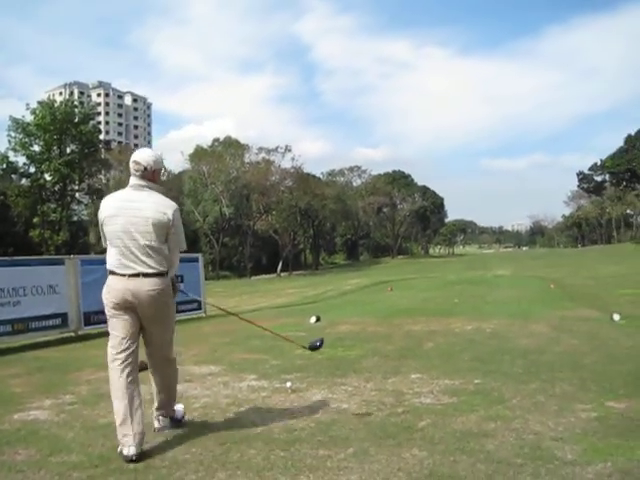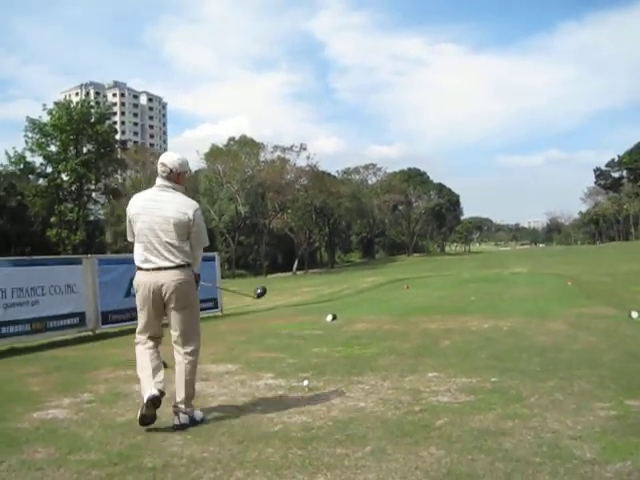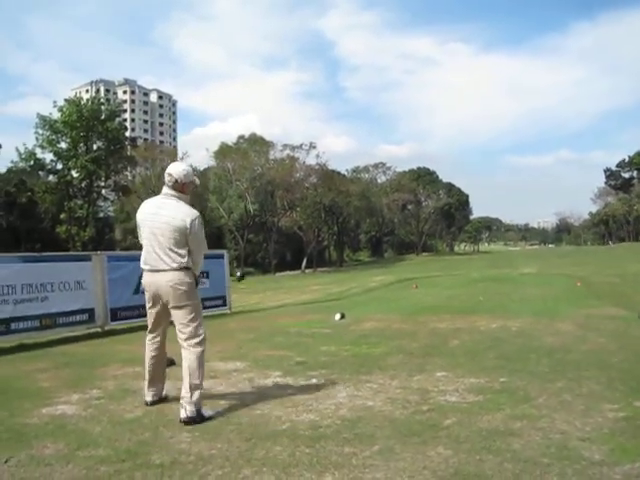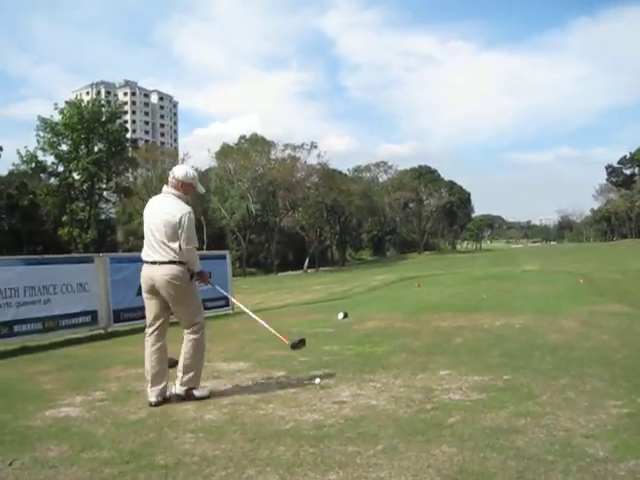
dt=0.3s
person 1, frame 1
left shoulder: (107, 204)
right shoulder: (167, 207)
left elbow: (108, 244)
right elbow: (174, 253)
left hip: (117, 285)
right hip: (155, 286)
left knee: (121, 361)
right knee: (161, 355)
left ankle: (130, 441)
right ankle: (164, 414)
person 1, frame 2
left shoulder: (136, 202)
right shoulder: (189, 207)
left elbow: (133, 239)
right elbow: (197, 249)
left hip: (145, 278)
right hip: (179, 278)
left knee: (146, 339)
right knee: (186, 345)
left ankle: (151, 391)
right ankle: (183, 411)
person 1, frame 3
left shoulder: (144, 208)
right shoulder: (189, 215)
left elbow: (144, 242)
right elbow: (197, 254)
right wrist: (193, 275)
left hip: (150, 277)
right hip: (177, 280)
left knee: (155, 336)
right knee: (192, 341)
left ankle: (153, 392)
right ankle: (190, 407)
person 1, frame 4
left shoulder: (152, 204)
right shoulder: (183, 211)
right elbow: (188, 249)
right wrist: (198, 271)
left hip: (148, 271)
right hip: (174, 273)
left knee: (154, 333)
right knee: (194, 327)
left ankle: (156, 392)
right ankle: (185, 385)
